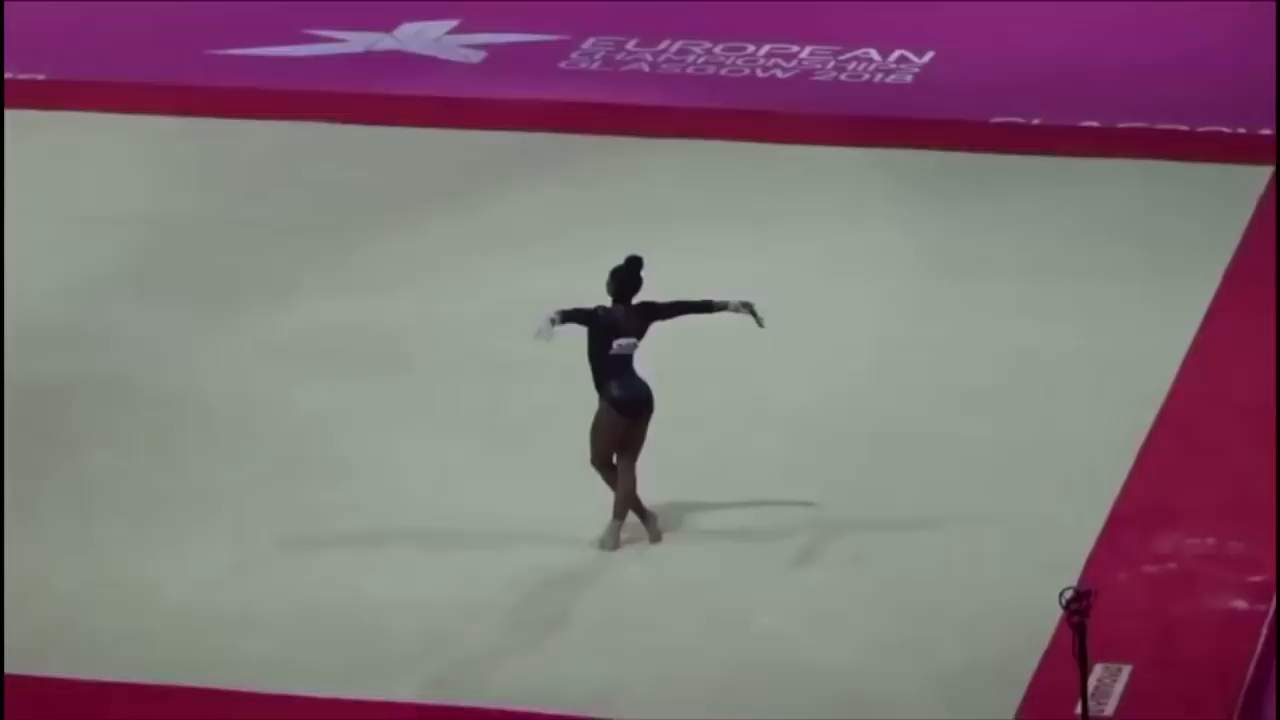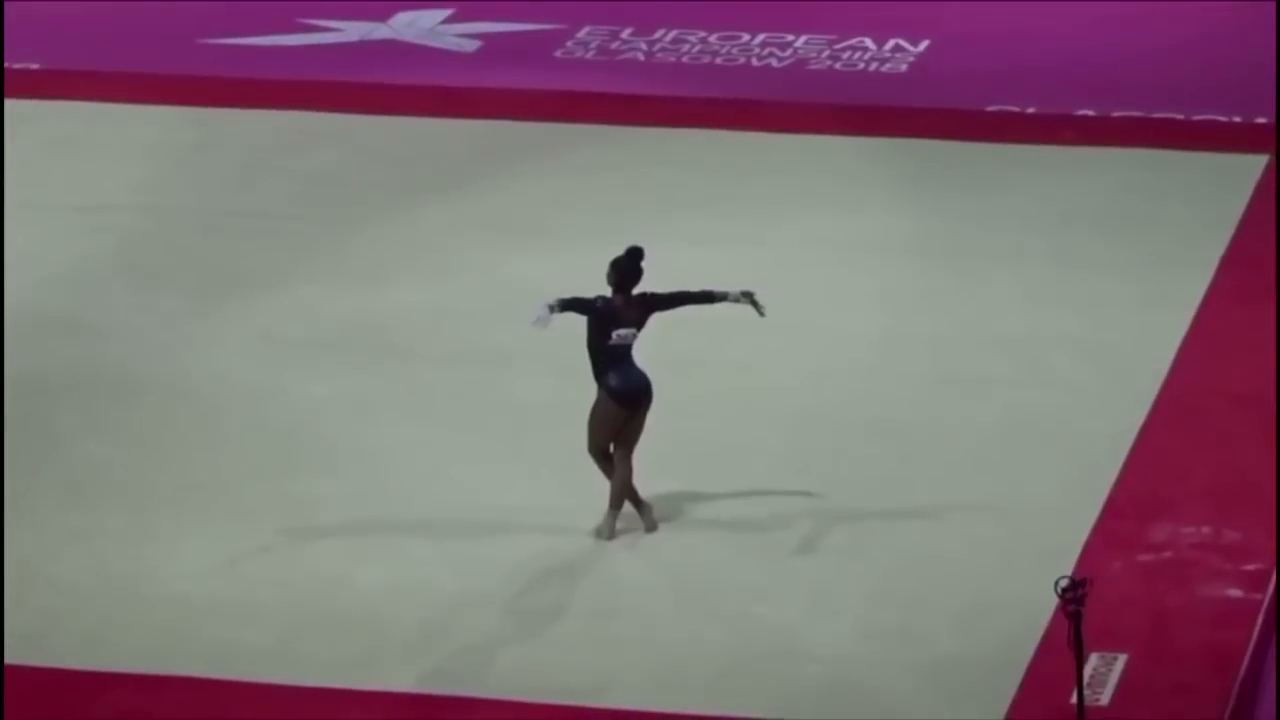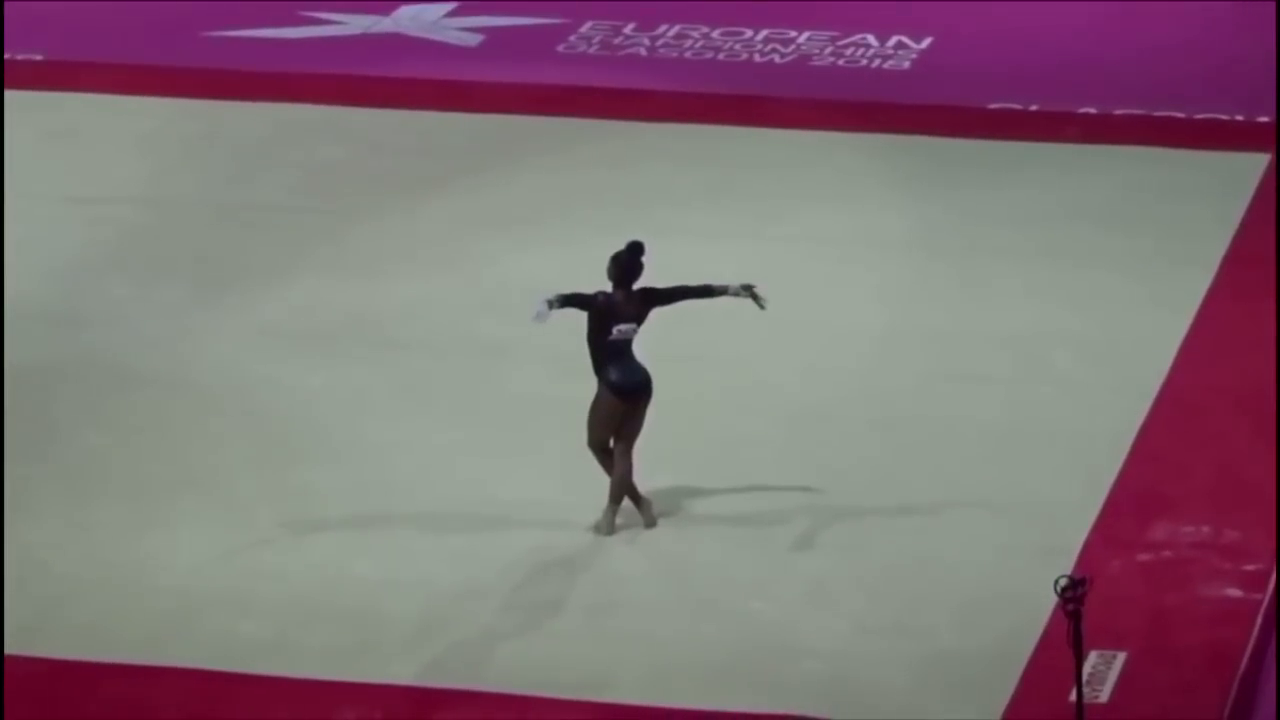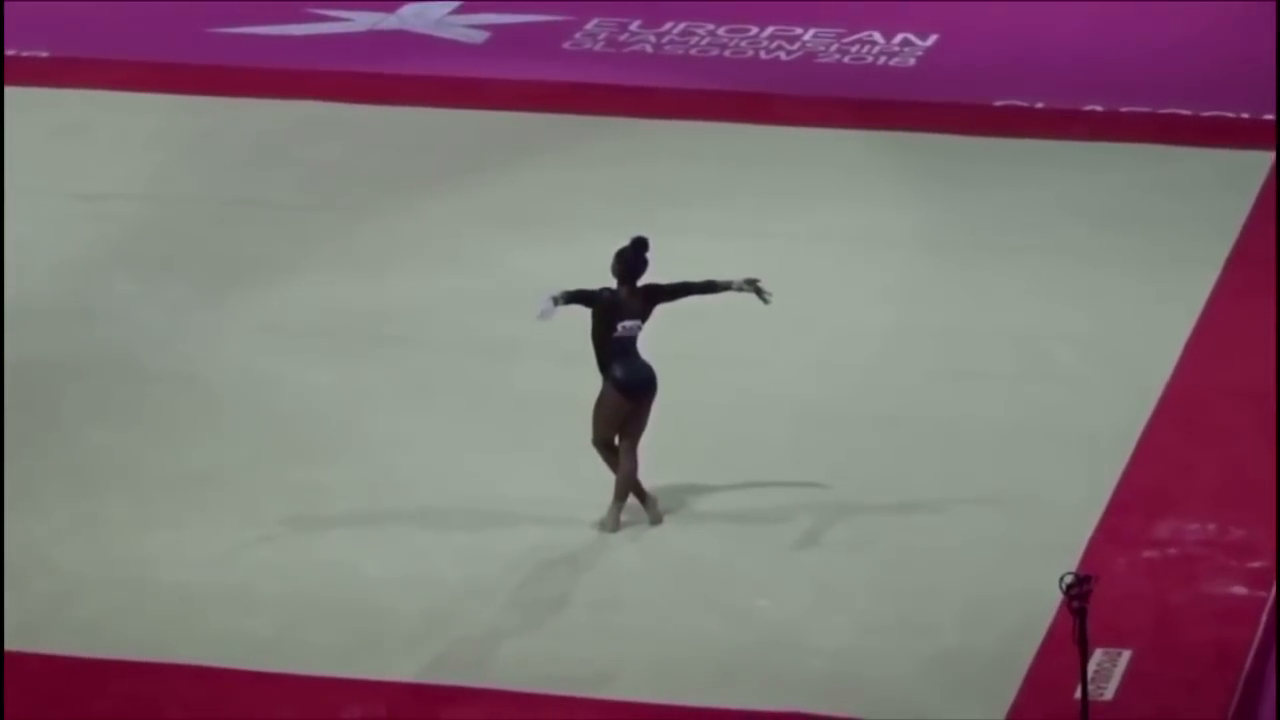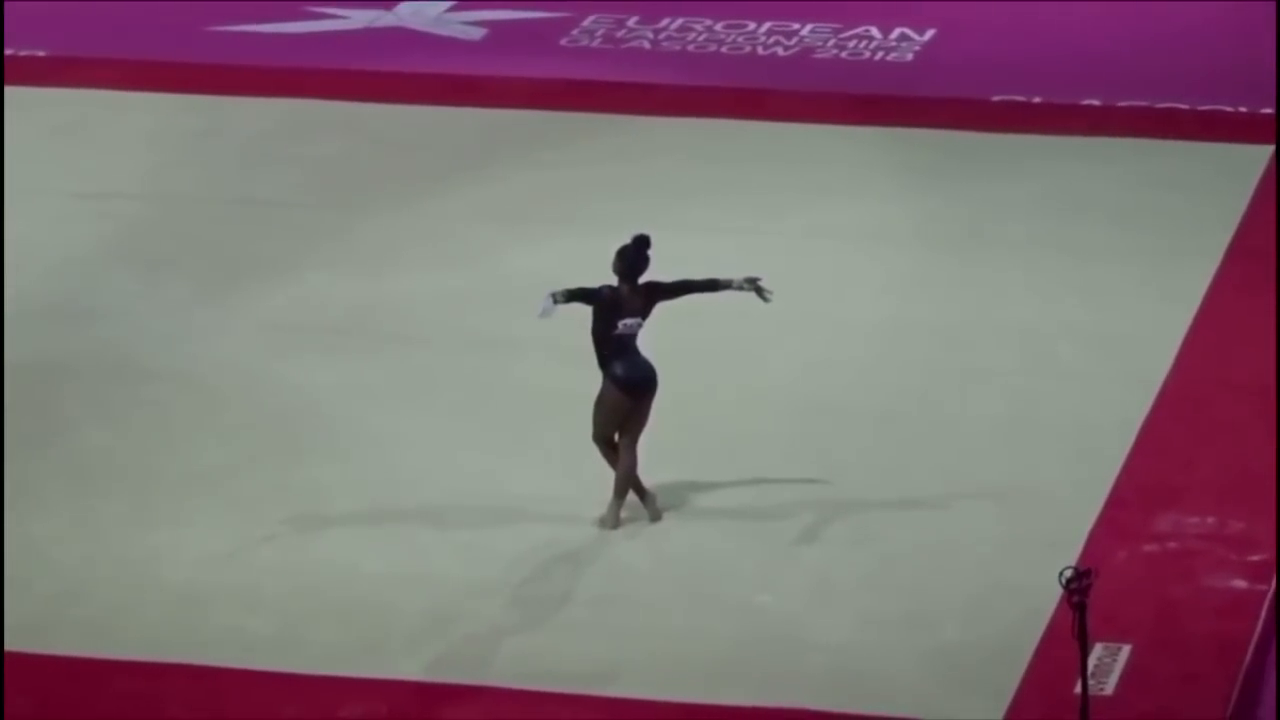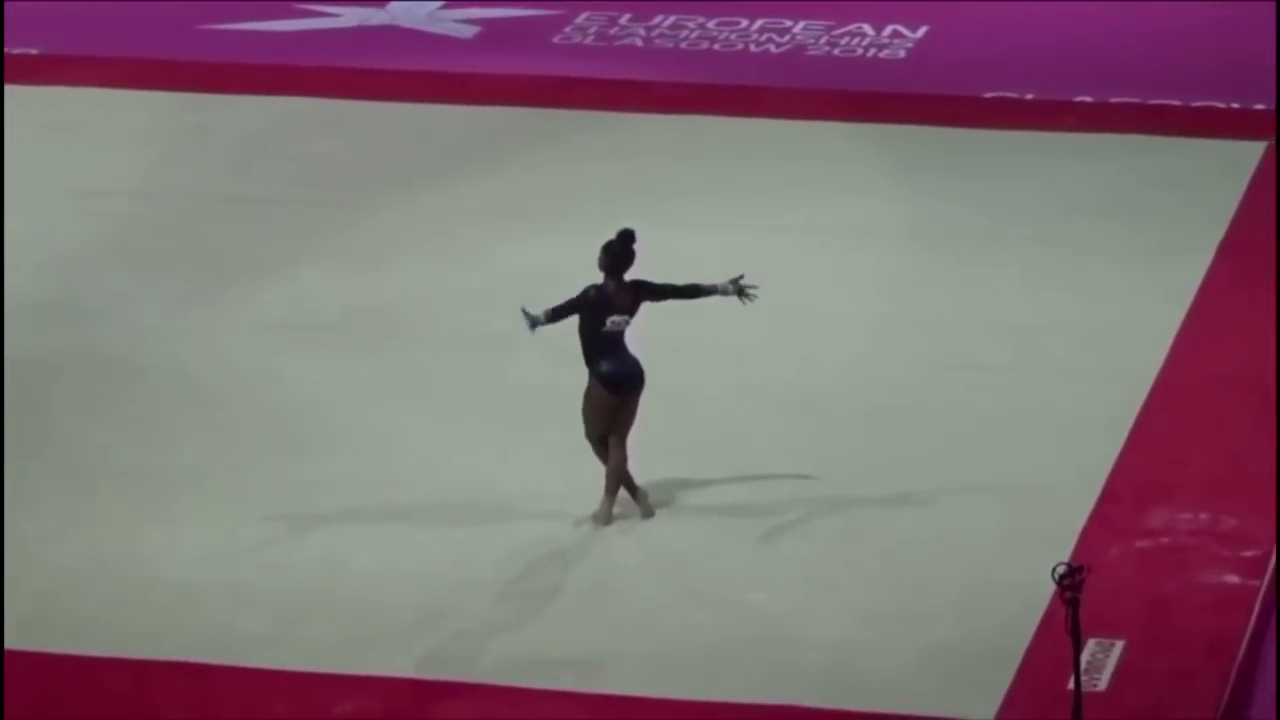
dt=0.7s
person 1, frame 1
left shoulder: (601, 317)
right shoulder: (644, 313)
left elbow: (574, 314)
right elbow: (688, 306)
left wrist: (553, 319)
right wrist: (731, 305)
left hip: (617, 400)
right hip: (641, 397)
left knee: (601, 461)
right knee: (626, 464)
left ankle: (643, 515)
right ankle: (615, 528)
person 1, frame 2
left shoulder: (601, 307)
right shoulder: (644, 304)
left elbow: (574, 303)
right elbow: (689, 297)
left wrist: (552, 306)
right wrist: (732, 296)
left hip: (615, 390)
right hip: (640, 388)
left knee: (598, 450)
right knee: (622, 454)
left ankle: (638, 505)
right ankle: (611, 518)
person 1, frame 3
left shoulder: (601, 303)
right shoulder: (645, 299)
left elbow: (573, 299)
right elbow: (689, 291)
left wrist: (551, 302)
right wrist: (733, 289)
left hip: (615, 385)
right hip: (640, 382)
left knee: (598, 444)
right knee: (622, 450)
left ankle: (638, 501)
right ankle: (611, 513)
person 1, frame 4
left shoulder: (605, 299)
right shoulder: (648, 295)
left elbow: (578, 295)
right elbow: (694, 287)
left wrist: (556, 300)
right wrist: (737, 284)
left hip: (620, 381)
right hip: (644, 378)
left knee: (603, 441)
right knee: (627, 447)
left ankle: (643, 498)
right ankle: (616, 511)
person 1, frame 5
left shoulder: (607, 297)
right shoulder: (649, 293)
left elbow: (580, 293)
right elbow: (694, 285)
left wrist: (557, 297)
right wrist: (737, 283)
left hip: (620, 378)
right hip: (644, 375)
left knee: (602, 438)
right knee: (627, 444)
left ankle: (642, 495)
right ankle: (615, 508)
person 1, frame 6
left shoulder: (594, 295)
right shoulder: (637, 291)
left elbow: (568, 308)
right elbow: (681, 290)
left wrist: (540, 319)
right wrist: (723, 288)
left hip: (606, 375)
right hip: (632, 371)
left knee: (596, 437)
right knee: (617, 441)
left ankle: (635, 493)
right ankle: (607, 505)
